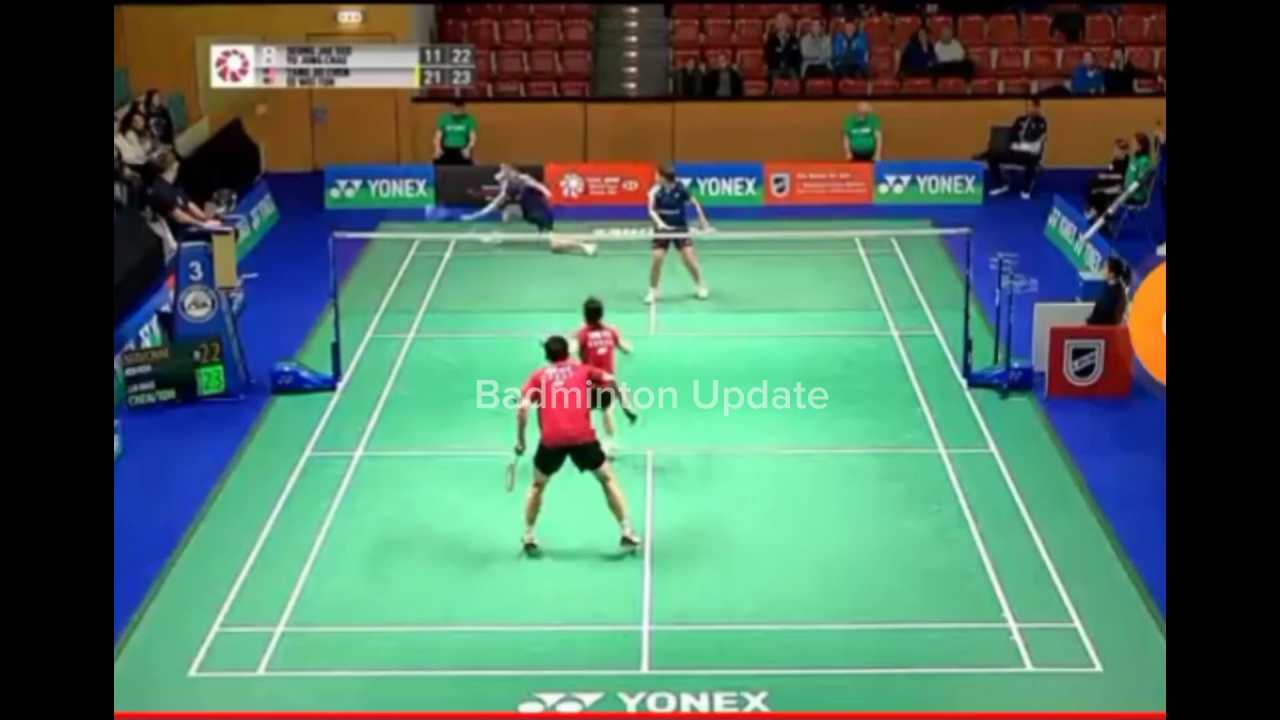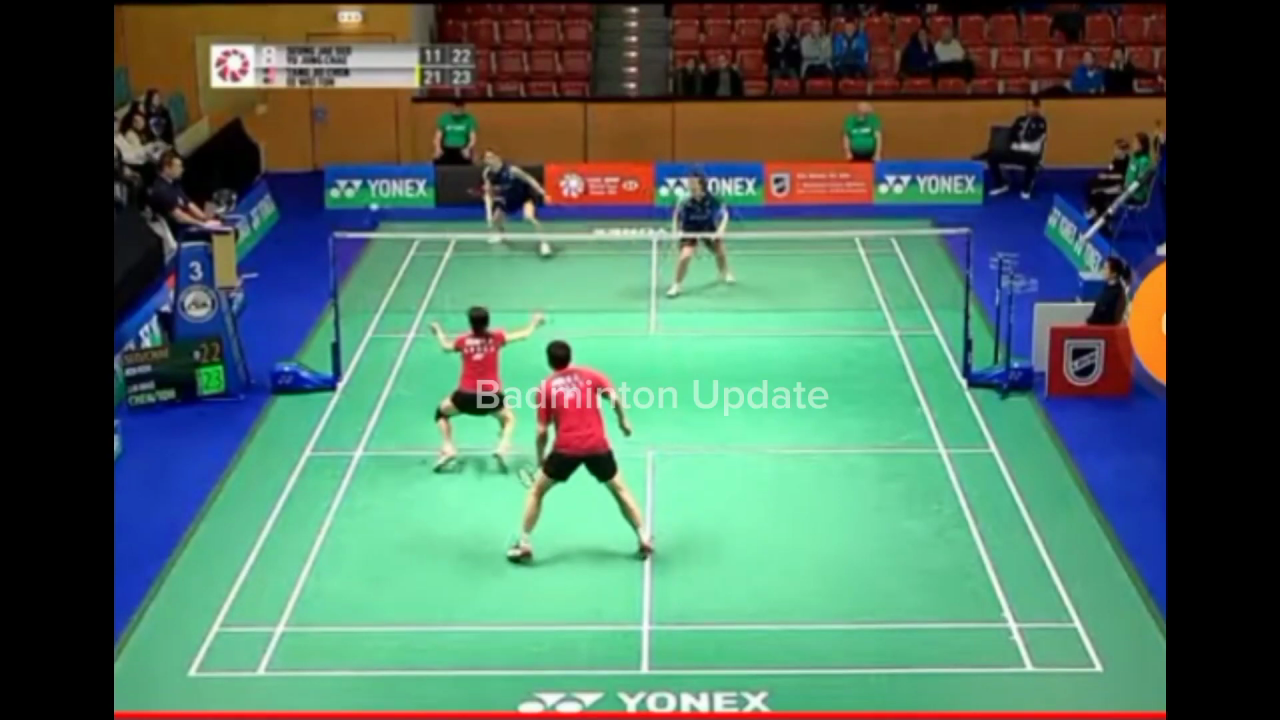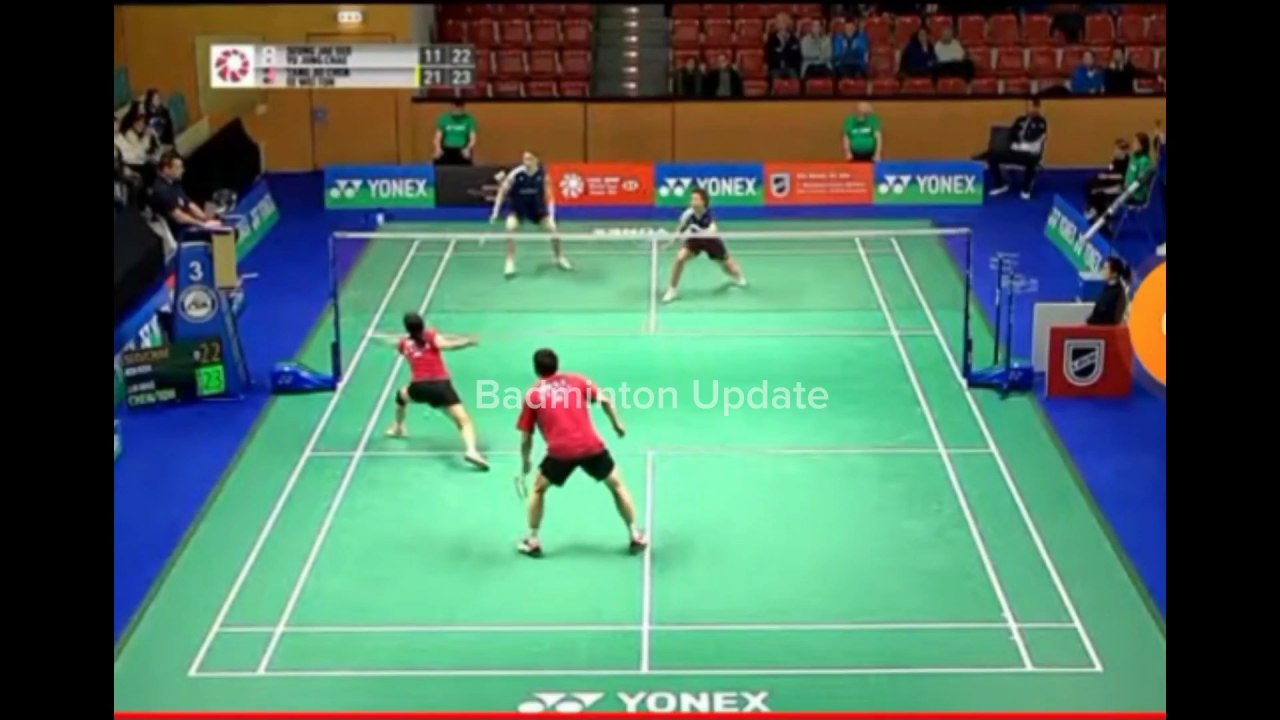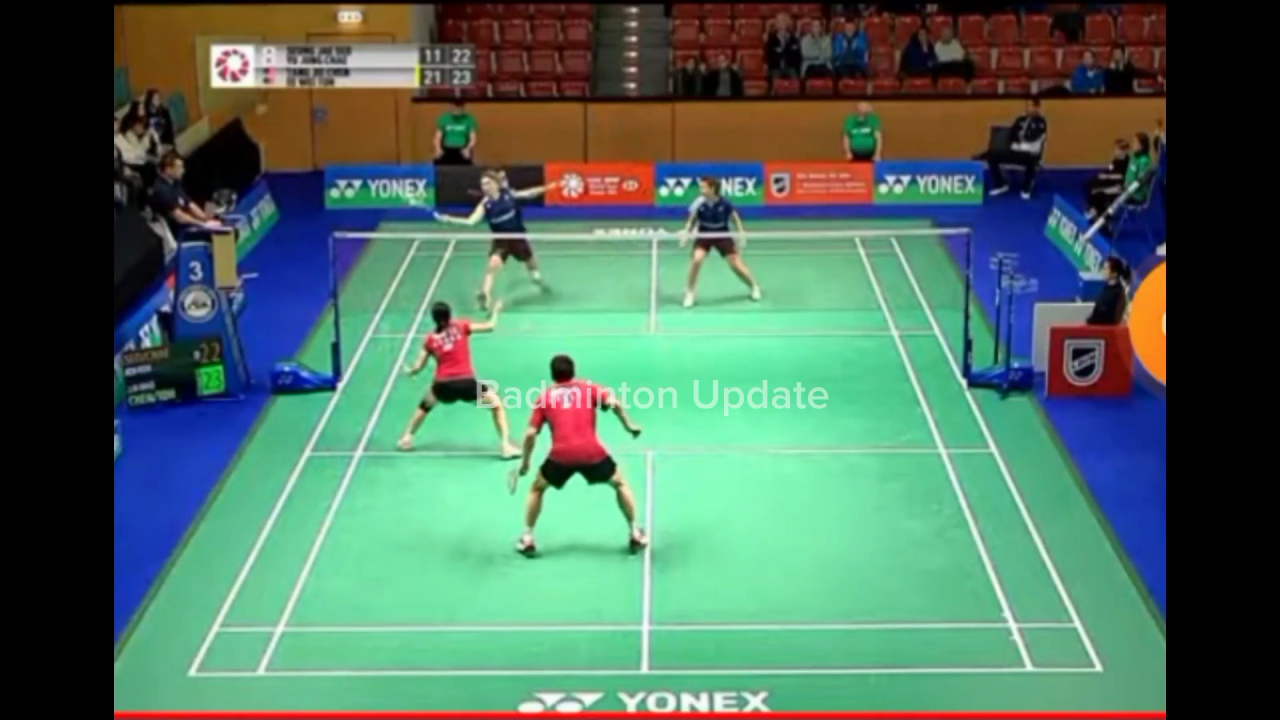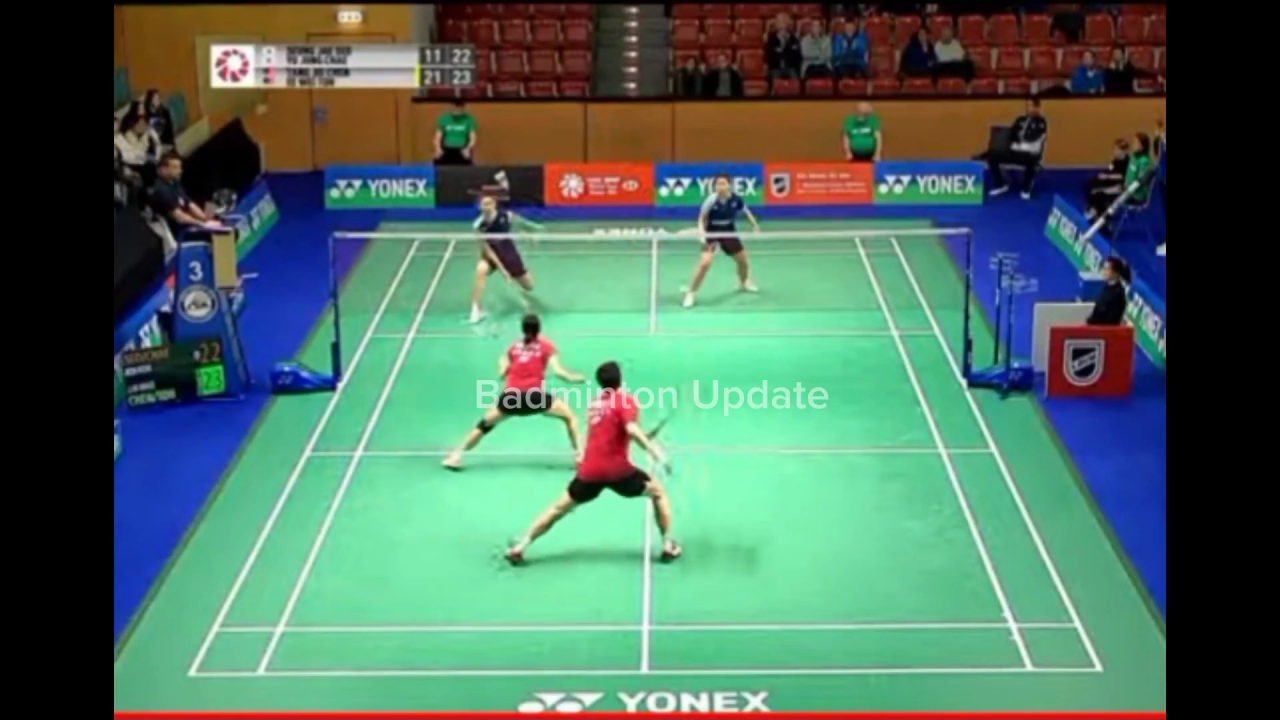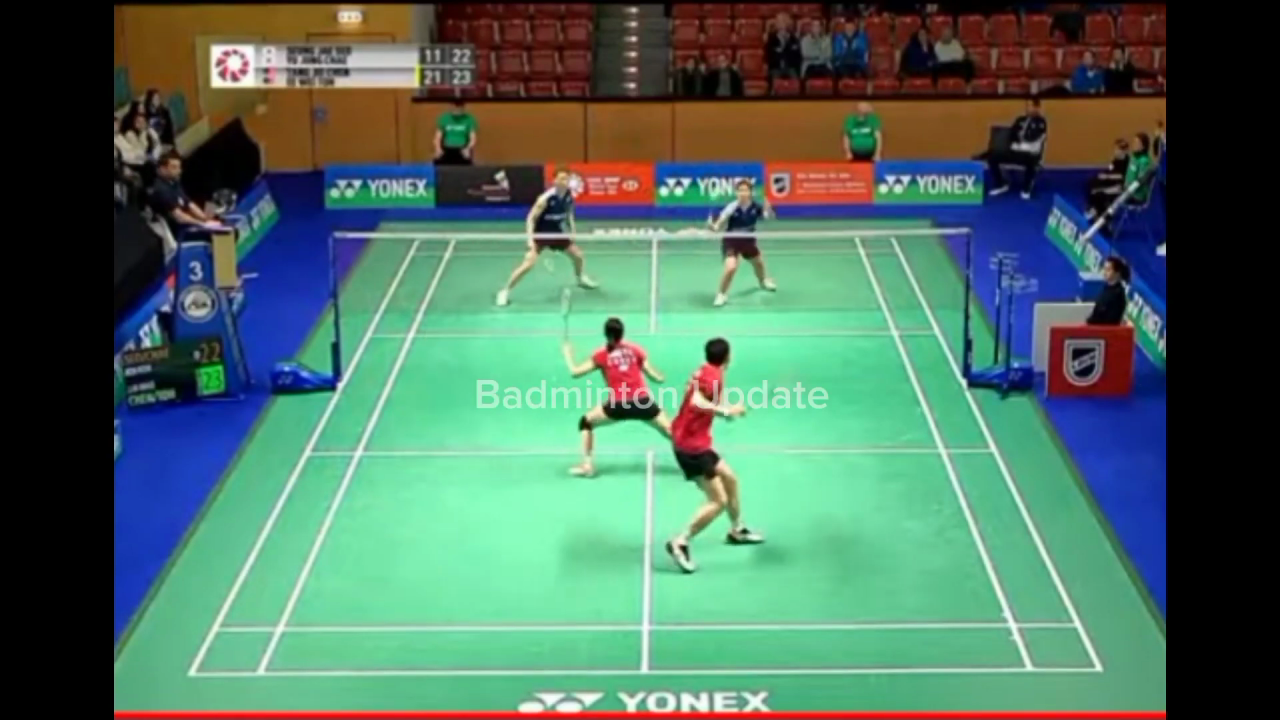
dt=0.4s
person 1, frame 1
left shoulder: (538, 375)
right shoulder: (582, 368)
left elbow: (523, 407)
right elbow: (609, 380)
left wrist: (520, 440)
right wrist: (625, 404)
left hip: (551, 439)
right hip: (583, 436)
left knee: (537, 485)
right knee: (608, 480)
left ankle: (529, 538)
right ankle: (627, 532)
person 1, frame 2
left shoulder: (545, 388)
right shoulder: (590, 375)
left elbow: (542, 431)
right elbow: (614, 398)
left wrist: (540, 457)
right wrist: (624, 423)
left hip: (566, 449)
right hip: (597, 446)
left knee: (536, 491)
right knee: (620, 491)
left ankle: (524, 545)
right ankle: (644, 541)
person 1, frame 3
left shoulder: (533, 395)
right shoulder: (577, 380)
left elbow: (526, 437)
right elbow: (604, 400)
left wrist: (526, 463)
right wrist: (617, 423)
left hip: (560, 452)
right hip: (592, 446)
left knee: (538, 489)
right knee: (617, 485)
left ankle: (533, 541)
right ankle: (636, 536)
person 1, frame 4
left shoulder: (544, 398)
right shoulder: (589, 388)
left elbow: (530, 434)
right elbow: (614, 403)
left wrist: (525, 462)
right wrist: (629, 425)
left hip: (561, 456)
right hip: (592, 454)
left knee: (537, 489)
right knee: (620, 484)
left ankle: (528, 539)
right ankle: (636, 534)
person 1, frame 5
left shoulder: (596, 404)
right shoulder: (625, 401)
right elbow: (632, 430)
left wrist: (644, 437)
right wrist: (654, 451)
left hip: (589, 471)
right hip: (618, 470)
left knee: (559, 509)
right knee: (659, 493)
left ankle: (519, 548)
right ankle: (669, 546)
person 1, frame 6
left shoulder: (709, 374)
right shoulder: (710, 375)
right elbow: (695, 402)
left wrist: (729, 409)
right wrist: (724, 410)
left hip: (693, 443)
right hip: (691, 446)
left knee: (730, 480)
right knee: (719, 501)
left ankle: (737, 531)
right ankle: (680, 542)
